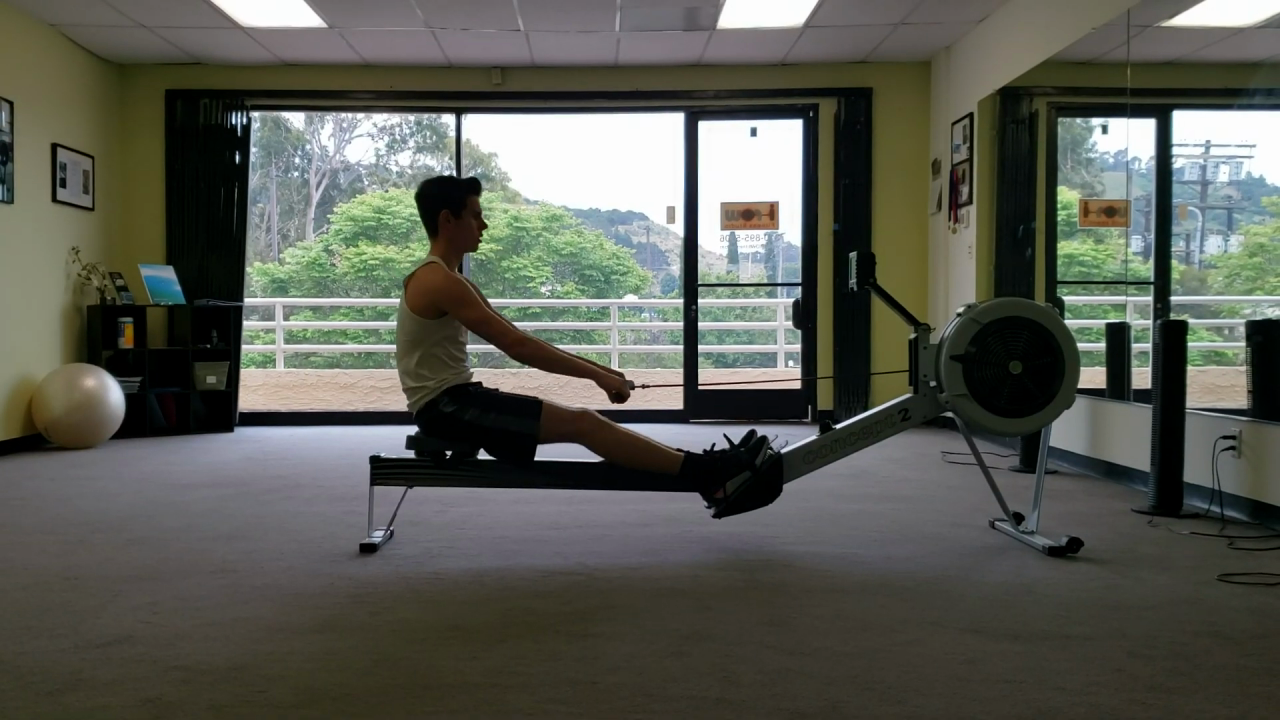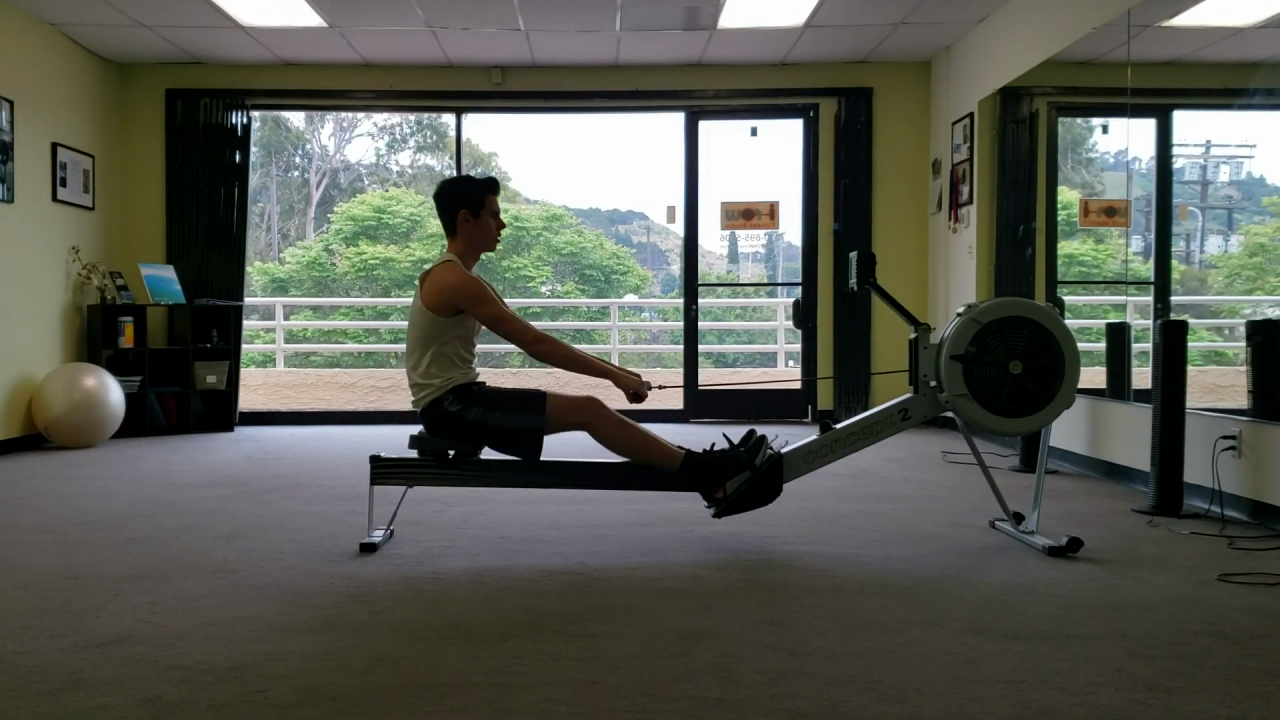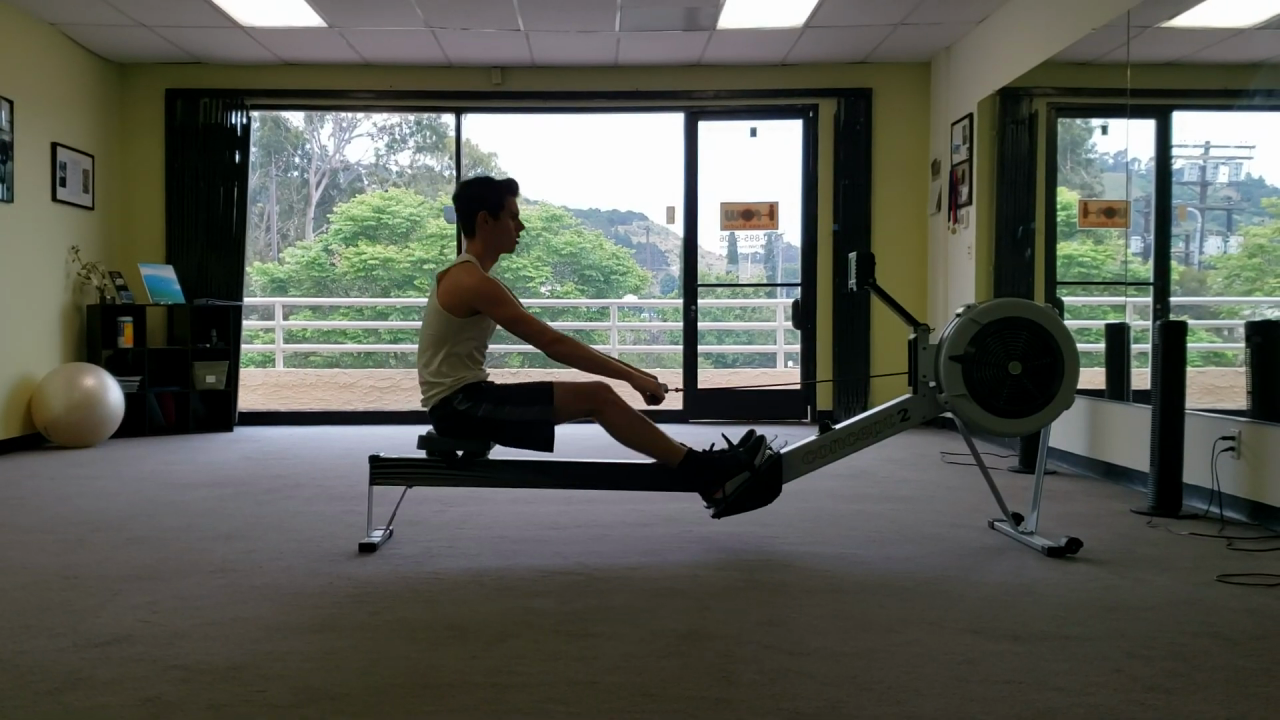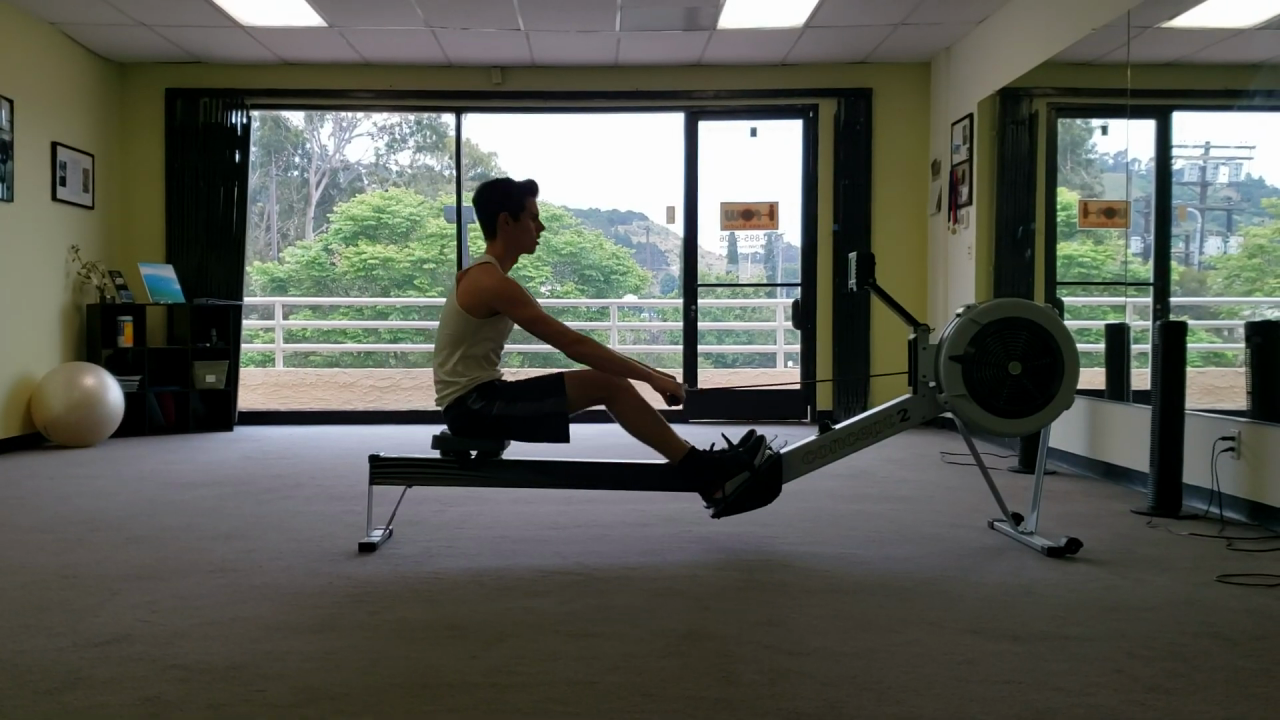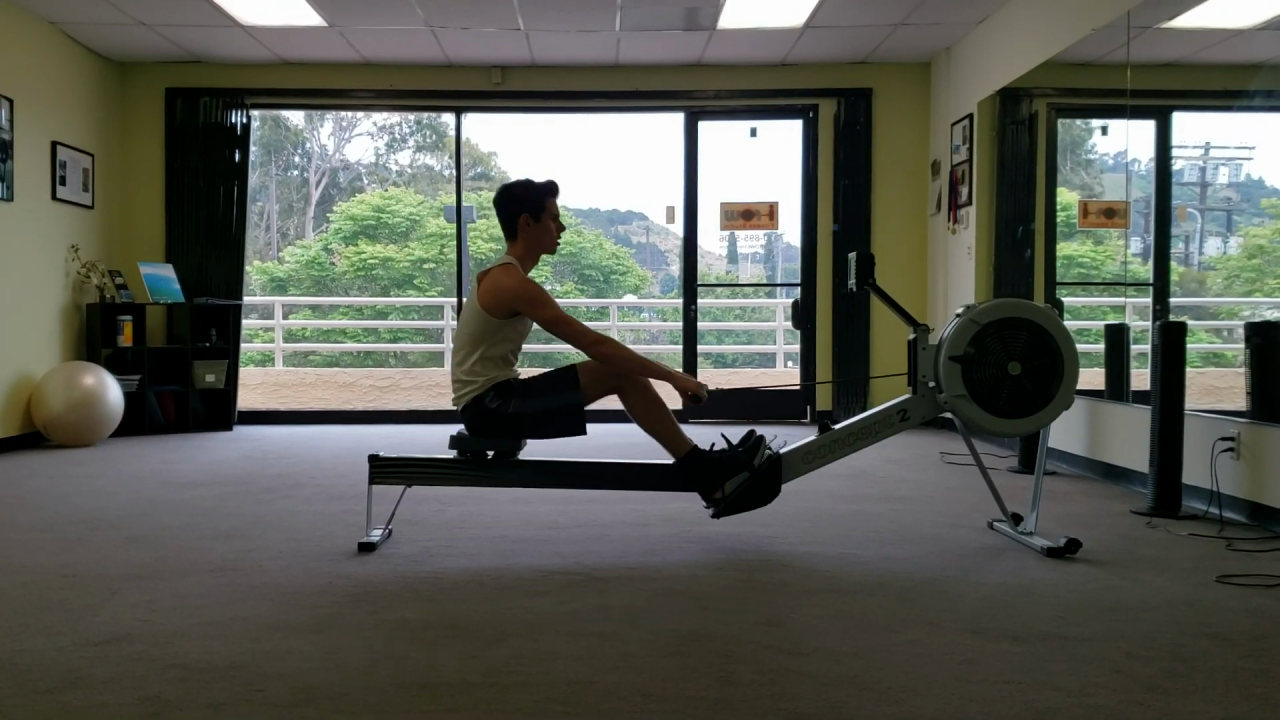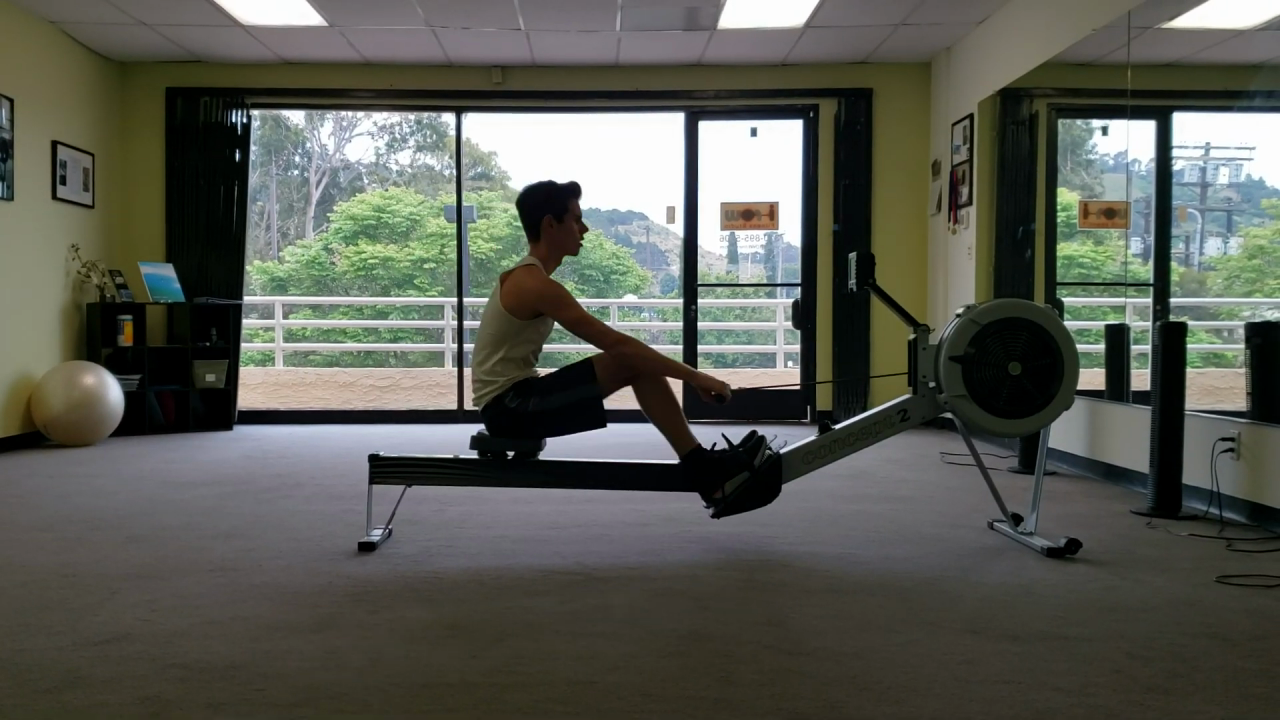
dt=0.1s
person 1, frame 1
left shoulder: (448, 280)
right shoulder: (437, 281)
left elbow: (518, 340)
right elbow: (518, 347)
left wrist: (592, 367)
right wrist: (596, 375)
left hip: (458, 400)
right hip: (445, 408)
left knee: (585, 420)
right knee: (581, 423)
left ankle: (704, 469)
right ankle: (704, 472)
person 1, frame 2
left shoulder: (458, 277)
right shoulder: (453, 280)
left elbow: (533, 341)
right elbow: (536, 344)
left wrist: (612, 371)
right wrist: (617, 375)
left hip: (460, 401)
right hip: (449, 408)
left knee: (590, 408)
right knee: (588, 411)
left ankle: (701, 467)
right ankle: (704, 472)
person 1, frame 3
left shoulder: (472, 278)
right shoulder: (471, 281)
left elbow: (548, 341)
right elbow: (553, 344)
left wrist: (625, 370)
right wrist: (630, 376)
left hip: (469, 398)
right hip: (458, 407)
left knee: (601, 392)
right knee: (598, 398)
left ankle: (700, 466)
right ankle: (704, 472)
person 1, frame 4
left shoulder: (489, 276)
right shoulder: (489, 282)
left elbow: (569, 342)
right elbow: (573, 345)
left wrist: (645, 373)
right wrist: (653, 377)
left hip: (481, 402)
right hip: (472, 408)
left knee: (614, 378)
right knee: (611, 383)
left ankle: (700, 466)
right ankle: (705, 470)
person 1, frame 5
left shoulder: (507, 277)
right shoulder: (510, 283)
left elbow: (590, 344)
right elbow: (593, 344)
left wrist: (660, 373)
right wrist: (672, 377)
left hip: (495, 400)
right hip: (488, 406)
left knee: (629, 371)
right knee: (623, 375)
left ankle: (703, 466)
right ankle: (704, 469)
person 1, frame 6
left shoulder: (529, 277)
right shoulder: (533, 284)
left elbow: (611, 345)
right elbow: (616, 344)
left wrist: (688, 374)
right wrist: (696, 378)
left hip: (516, 403)
right hip: (508, 410)
left knee: (641, 361)
right knee: (634, 360)
left ankle: (705, 466)
right ankle: (706, 467)
